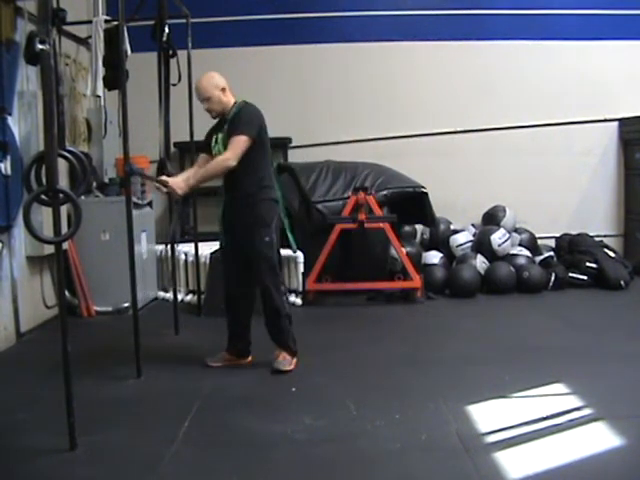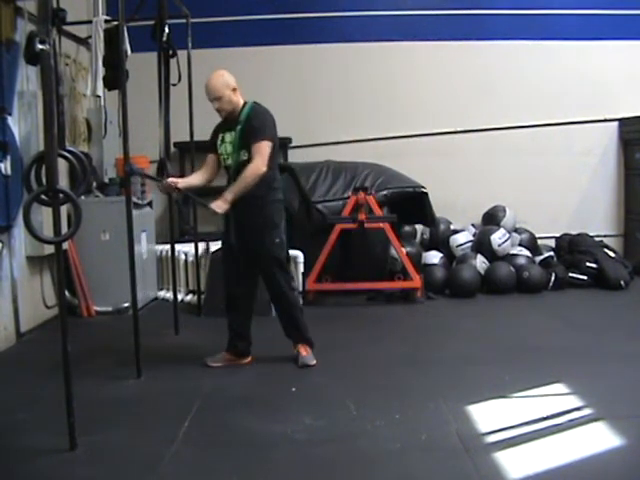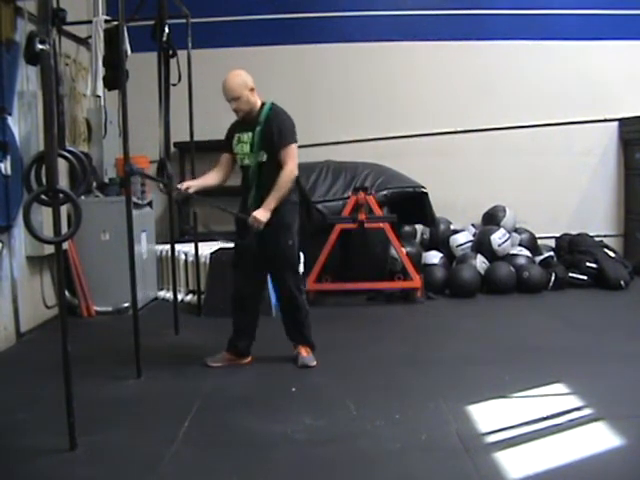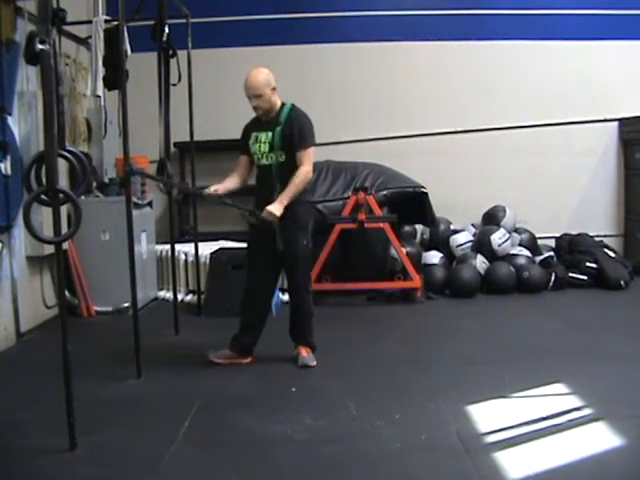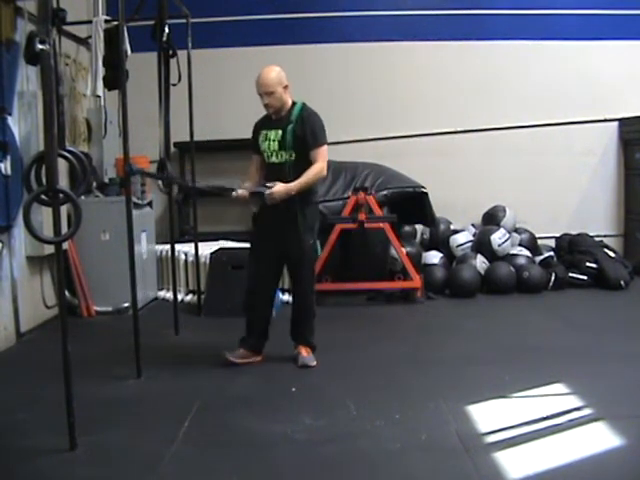
dt=0.2s
person 1, frame 1
left shoulder: (247, 115)
right shoulder: (216, 130)
left elbow: (229, 160)
right elbow: (201, 169)
left wrist: (187, 182)
right wrist: (176, 181)
left hip: (260, 210)
right hip: (233, 211)
left knee: (268, 281)
right knee: (235, 284)
left ankle: (286, 349)
right ankle: (238, 349)
person 1, frame 2
left shoulder: (258, 117)
right shoulder: (220, 130)
left elbow: (259, 166)
right elbow: (208, 171)
left wrist: (224, 200)
right wrist: (183, 182)
left hip: (265, 211)
right hip: (237, 214)
left knee: (278, 280)
right knee: (236, 285)
left ankle: (302, 343)
right ankle: (238, 349)
person 1, frame 3
left shoulder: (277, 119)
right shoulder: (235, 130)
left elbow: (290, 168)
right elbow: (222, 171)
left wrist: (268, 208)
right wrist: (196, 183)
left hip: (279, 213)
right hip: (249, 214)
left knee: (288, 283)
right knee: (244, 285)
left ankle: (303, 345)
right ankle: (238, 349)
person 1, frame 4
left shoulder: (296, 120)
right shoulder: (251, 128)
left elbow: (306, 169)
right elbow: (242, 172)
left wrist: (281, 203)
right wrist: (221, 187)
left hip: (293, 213)
right hip: (262, 213)
left knee: (299, 282)
right knee: (256, 284)
left ankle: (304, 346)
right ankle: (241, 348)
person 1, frame 5
left shoulder: (307, 119)
right shoulder: (261, 126)
left elbow: (321, 167)
left wrist: (290, 188)
right wrist: (246, 188)
left hip: (299, 213)
right hip: (268, 213)
left knee: (303, 282)
right knee: (258, 281)
left ankle: (304, 345)
right ankle: (252, 345)
